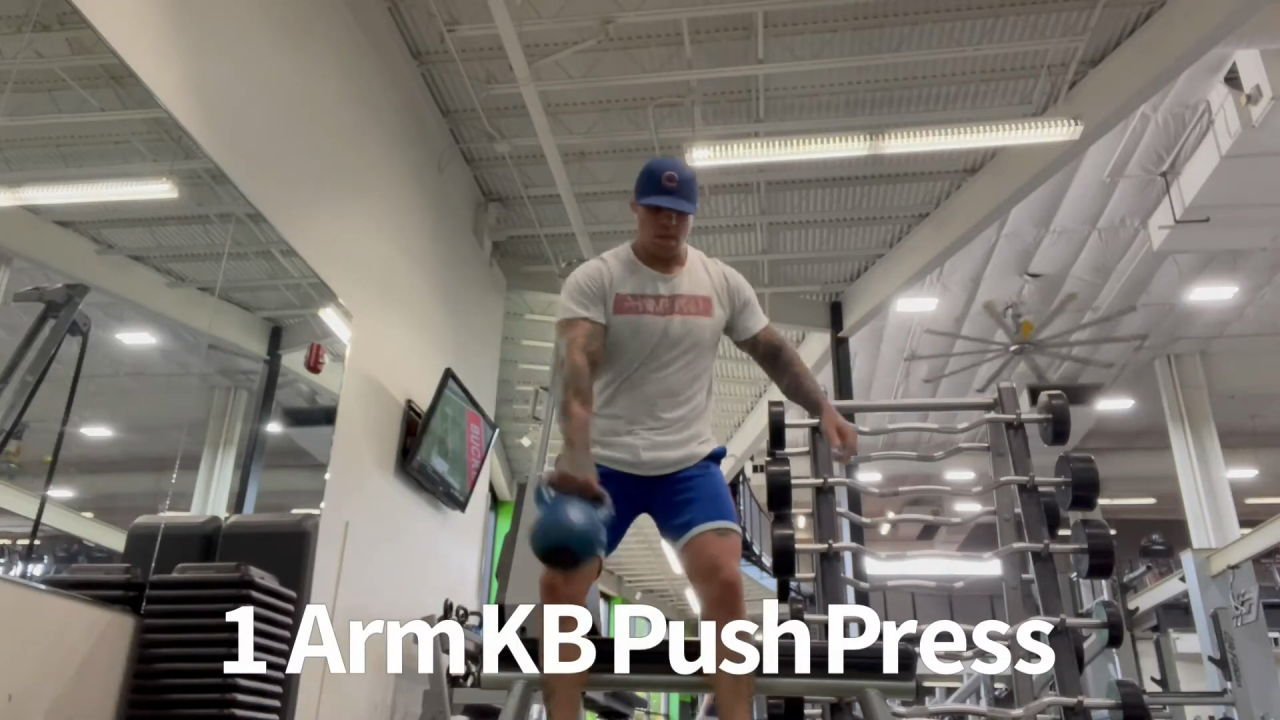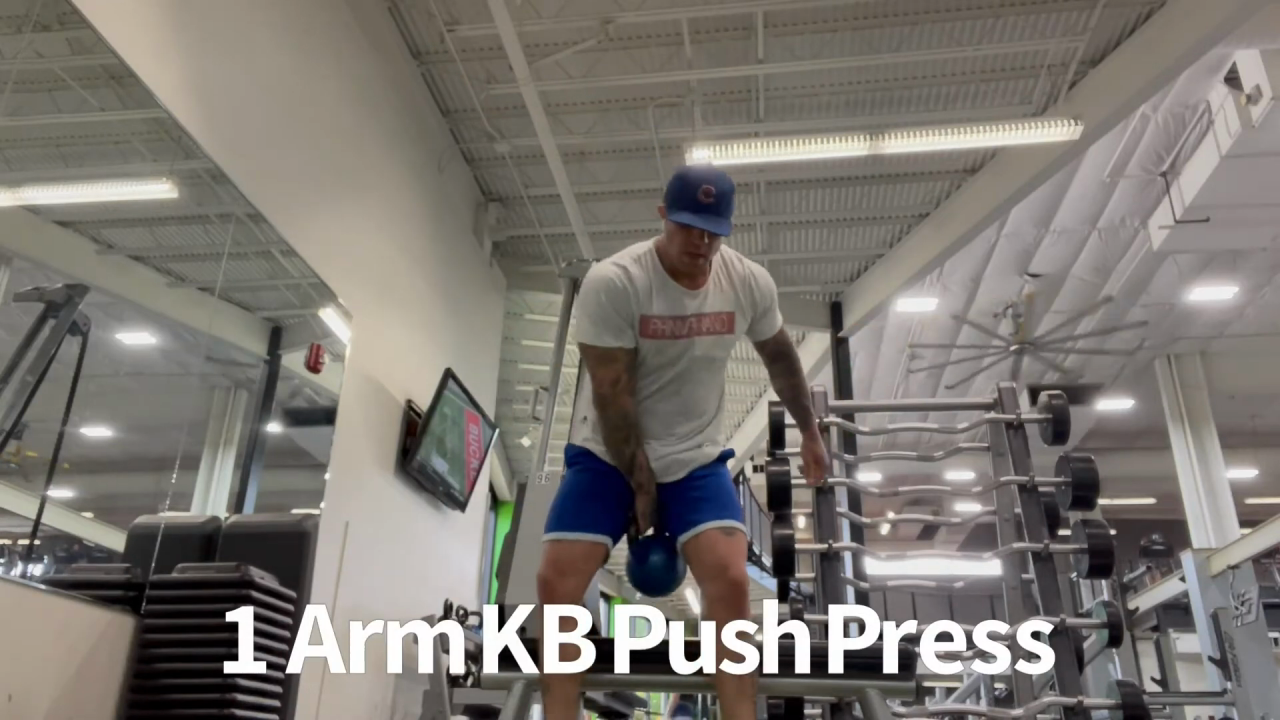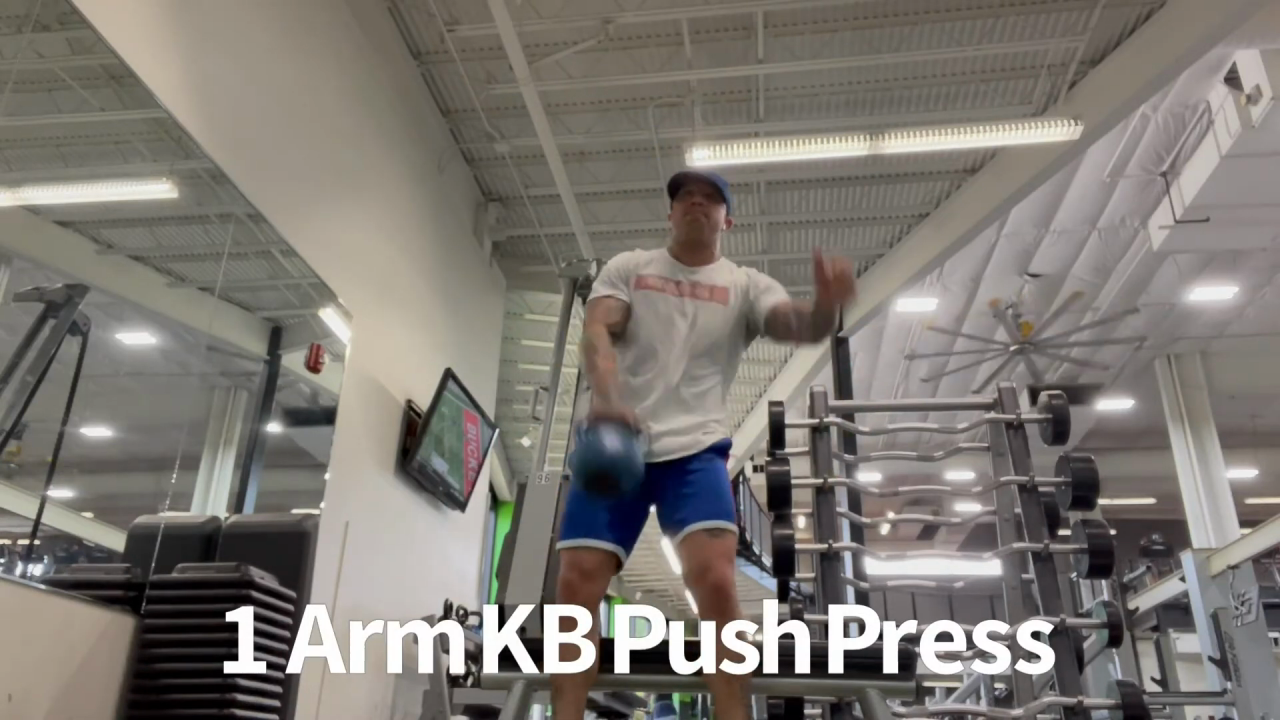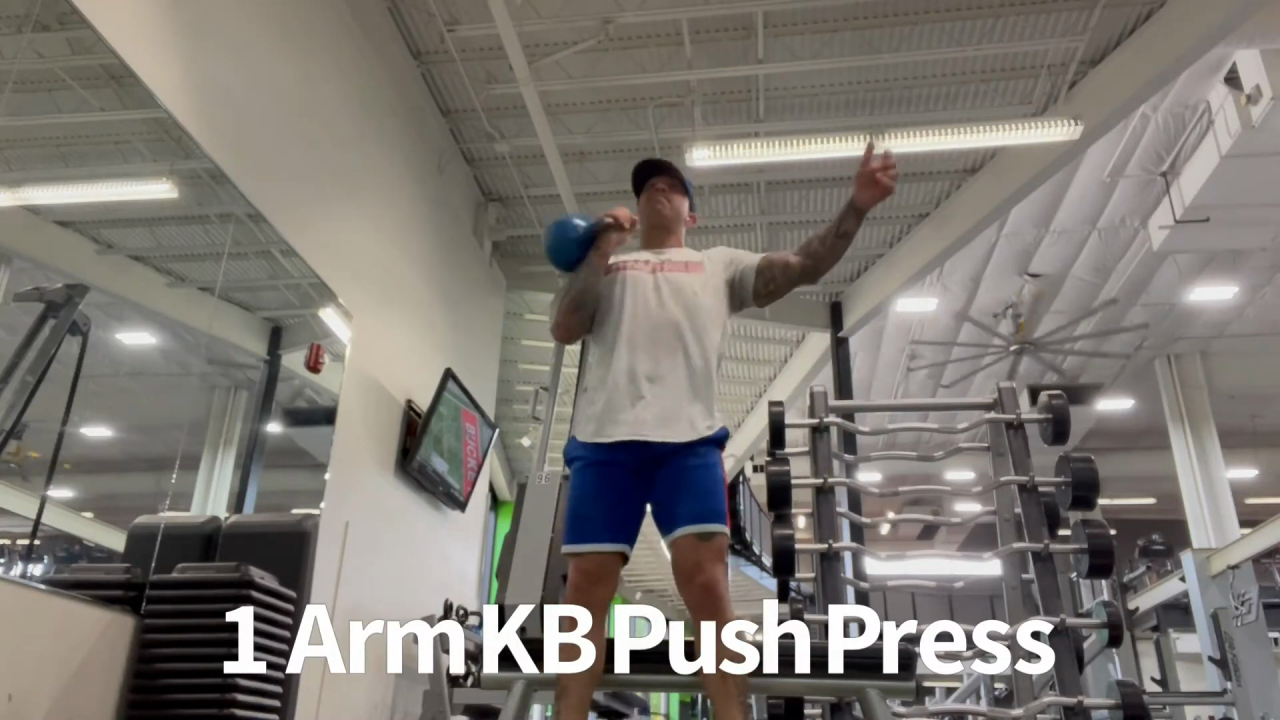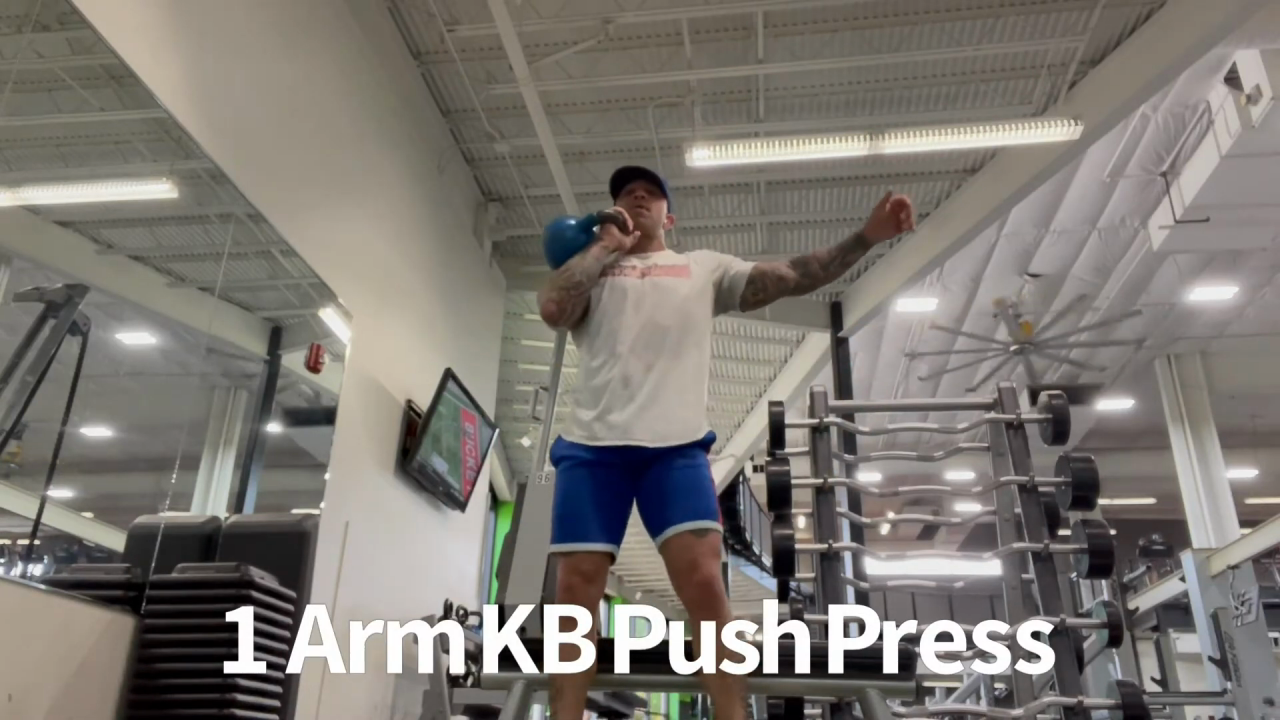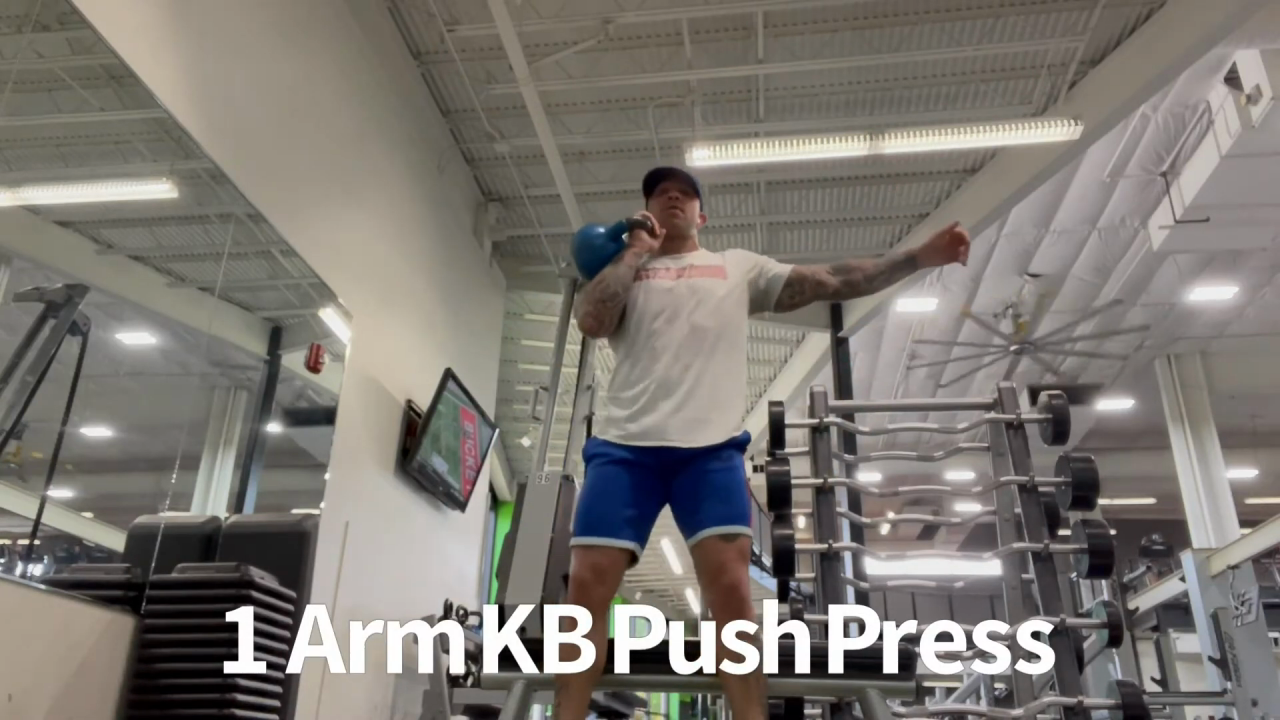
dt=0.4s
person 1, frame 1
left shoulder: (723, 282)
right shoulder: (594, 279)
left elbow: (772, 350)
right elbow: (576, 362)
left wrist: (823, 409)
right wrist: (572, 451)
left hip: (688, 461)
right hip: (604, 461)
left knee: (724, 583)
right knee: (559, 586)
person 1, frame 2
left shoulder: (750, 282)
right shoulder: (612, 282)
left elbow: (780, 356)
right elbow: (613, 398)
left wrist: (810, 432)
right wrist: (641, 490)
left hip: (697, 461)
right hip: (608, 457)
left knee: (730, 583)
right knee: (557, 584)
person 1, frame 3
left shoulder: (747, 285)
right shoulder: (627, 269)
left elbow: (797, 326)
right elbow: (596, 334)
left wrist: (827, 302)
right wrist: (605, 401)
left hip: (695, 453)
left knee: (717, 583)
right knee: (575, 588)
person 1, frame 4
left shoulder: (720, 264)
right shoulder: (605, 265)
left elbow: (803, 267)
right elbow: (563, 329)
left wrist: (858, 203)
right wrist: (599, 252)
left hip: (688, 439)
right hip: (604, 440)
left knee: (705, 585)
right knee: (585, 590)
person 1, frame 5
left shoulder: (704, 267)
right shoulder: (590, 268)
left elbow: (792, 277)
right elbow: (552, 309)
left wrist: (867, 236)
right wrist: (604, 245)
left hip: (676, 444)
right hip: (591, 444)
left knee: (705, 586)
right knee: (576, 590)
person 1, frame 6
left shoulder: (739, 266)
right shoulder: (622, 270)
left elbow: (831, 282)
right elbow: (589, 321)
left wrist: (920, 256)
right wrist: (635, 250)
left hip: (710, 445)
right hip: (624, 444)
left knee: (730, 588)
right knee: (588, 588)
